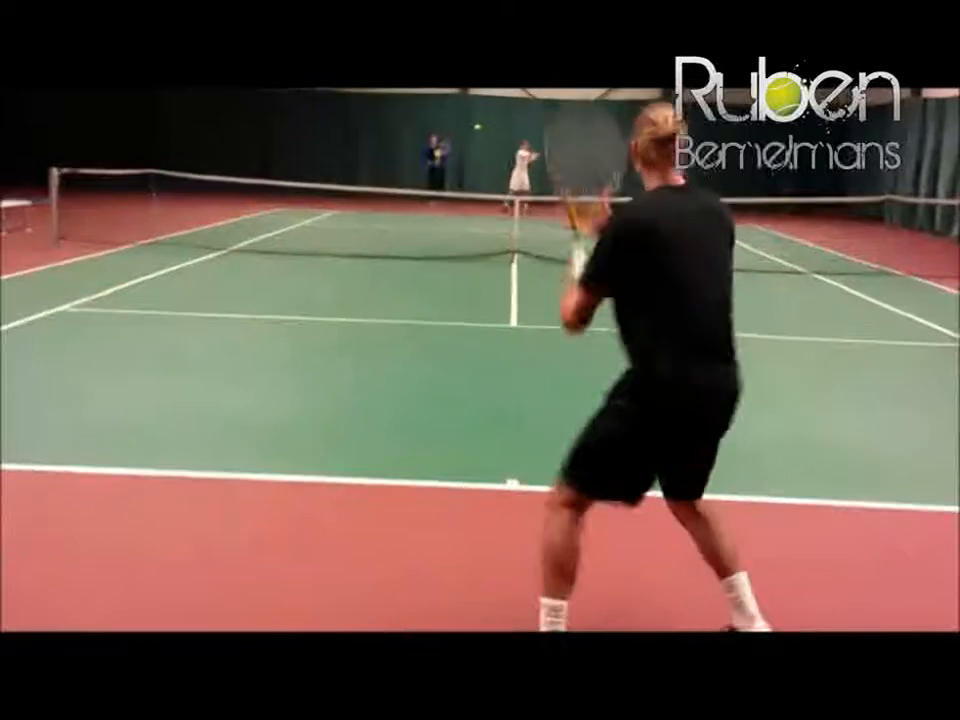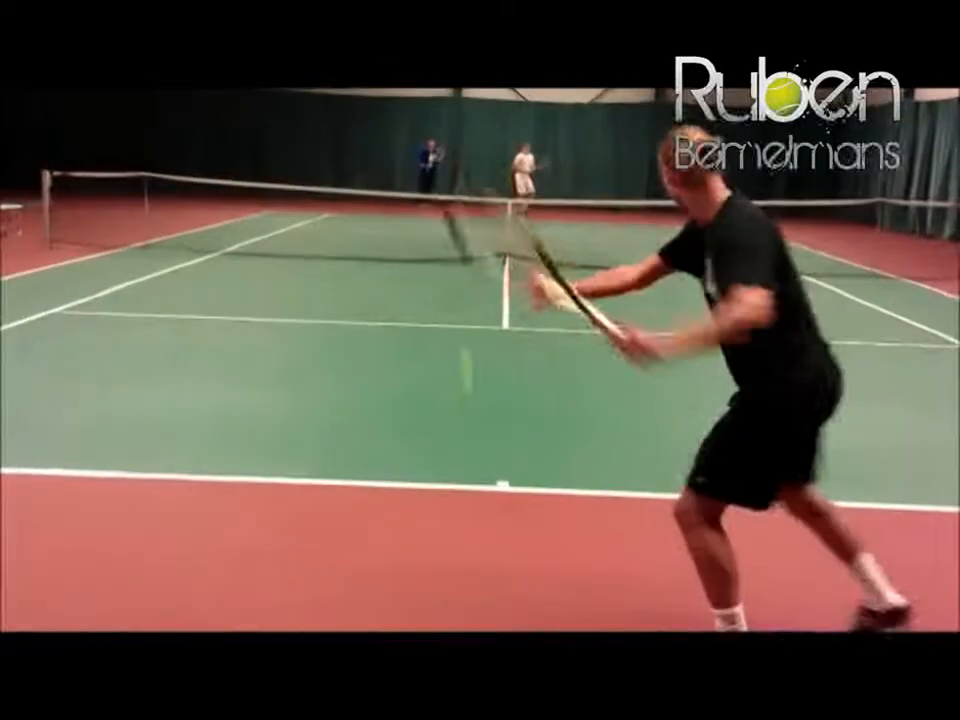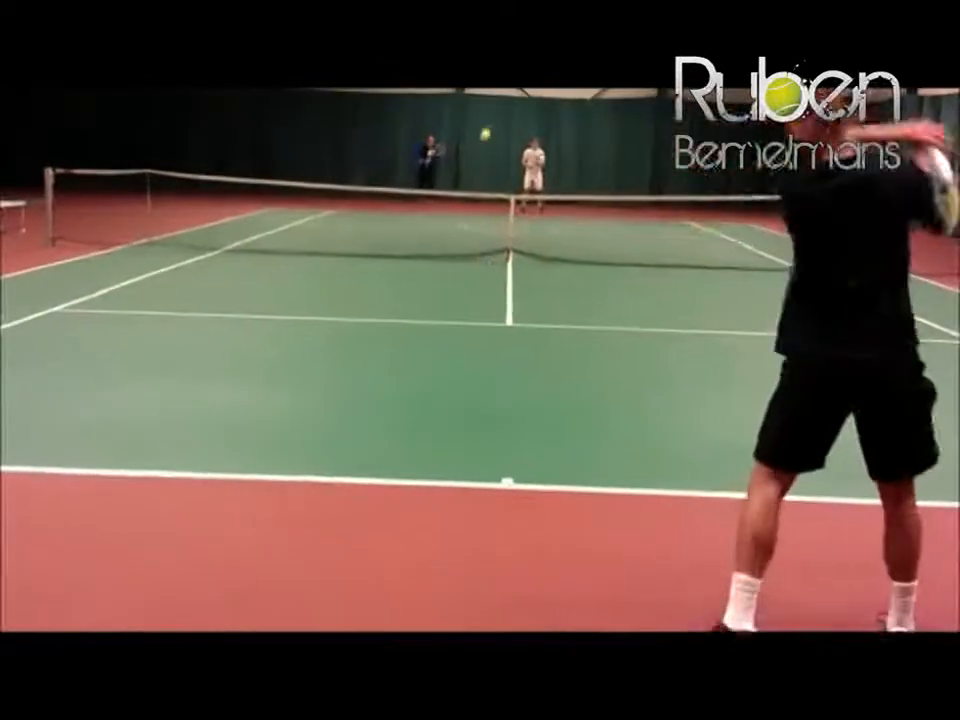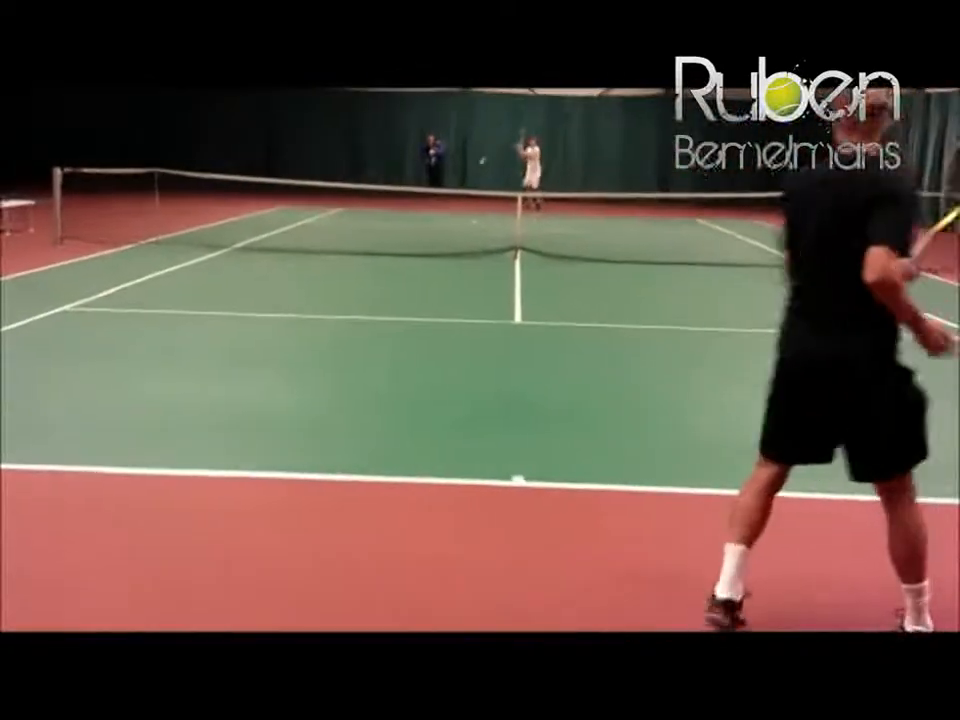
dt=0.5s
person 1, frame 1
left shoulder: (634, 217)
right shoulder: (715, 215)
left elbow: (574, 318)
left wrist: (576, 288)
left hip: (659, 392)
right hip: (718, 386)
left knee: (566, 502)
right knee: (686, 501)
left ankle: (551, 629)
right ankle: (752, 622)
person 1, frame 2
left shoulder: (740, 229)
right shoulder: (705, 230)
left elbow: (754, 312)
right elbow: (641, 272)
left wrist: (671, 343)
right wrist: (567, 290)
left hip: (785, 389)
right hip: (805, 381)
left knee: (695, 511)
right knee: (795, 492)
left ankle: (731, 630)
right ankle: (883, 600)
person 1, frame 3
left shoulder: (798, 186)
right shoulder: (900, 180)
left elbow: (833, 158)
left wrist: (900, 133)
right wrist: (919, 145)
left hip: (814, 360)
right hip: (890, 360)
left knee: (767, 483)
right knee: (899, 493)
left ankle: (738, 621)
right ankle: (901, 622)
person 1, frame 4
left shoulder: (800, 185)
right shoulder: (889, 186)
right elbow: (879, 275)
left hip: (800, 353)
right hip: (866, 359)
left knee: (769, 470)
right knee: (898, 492)
left ankle: (727, 593)
